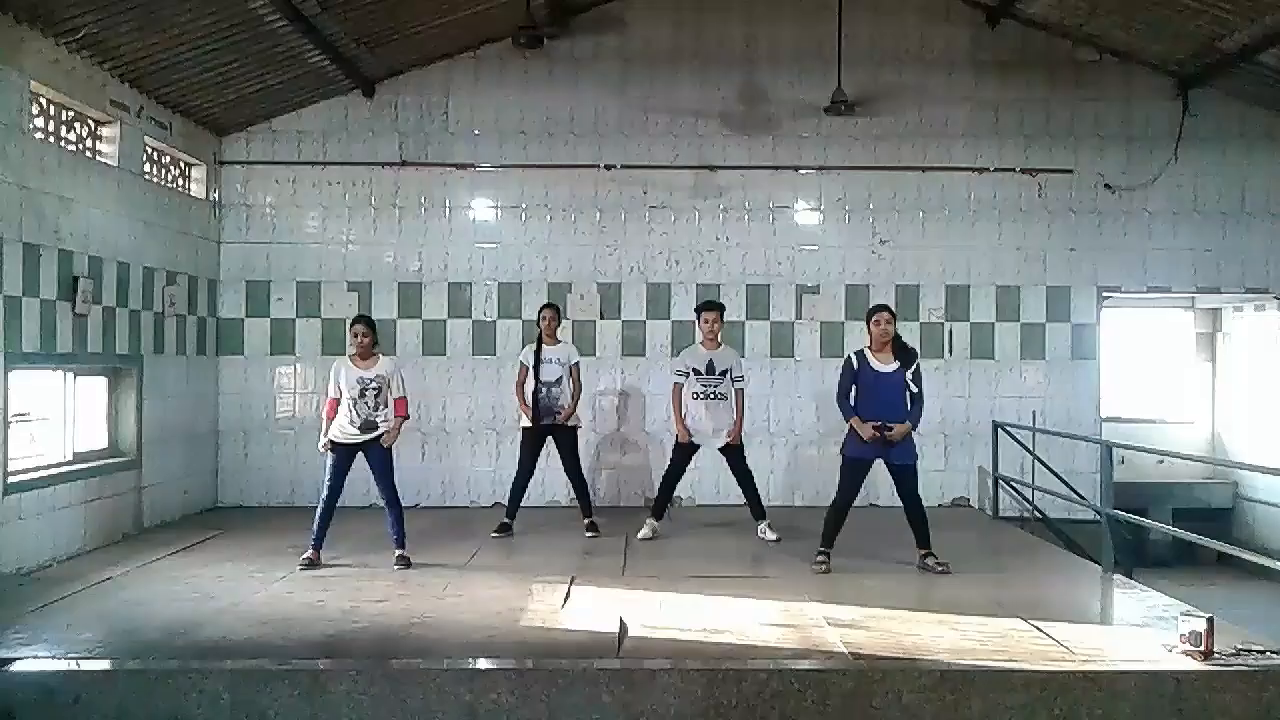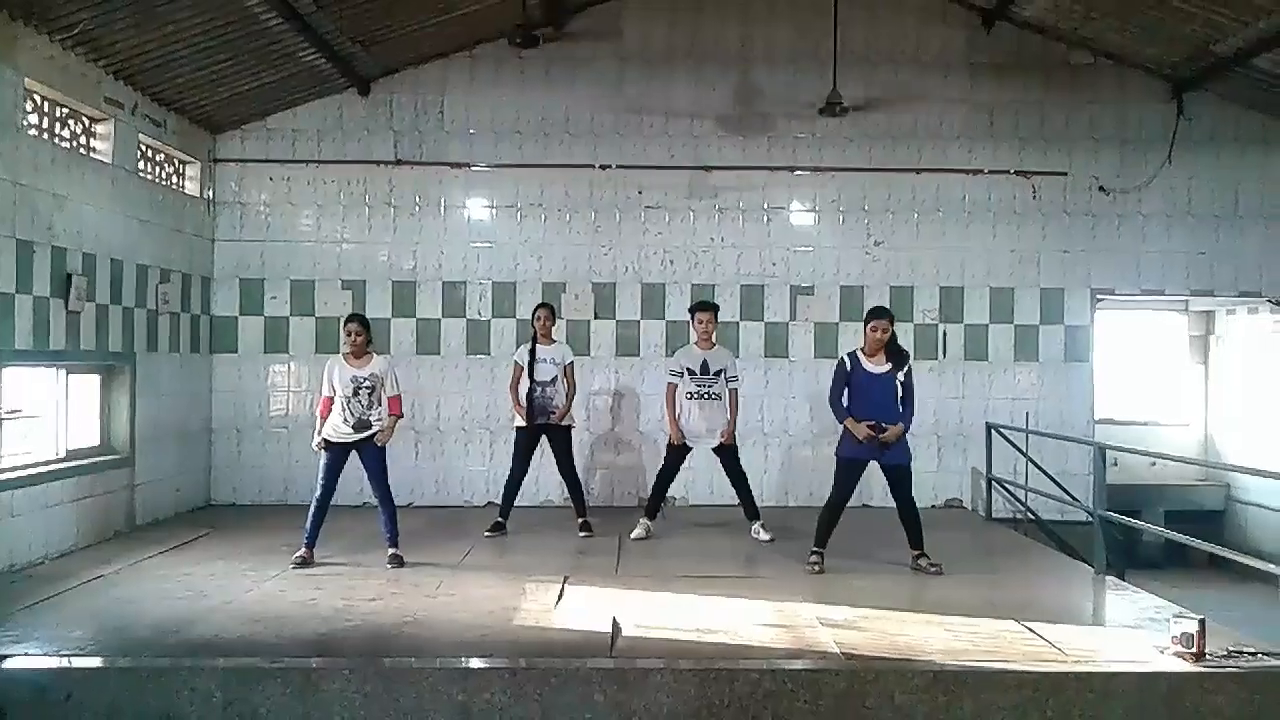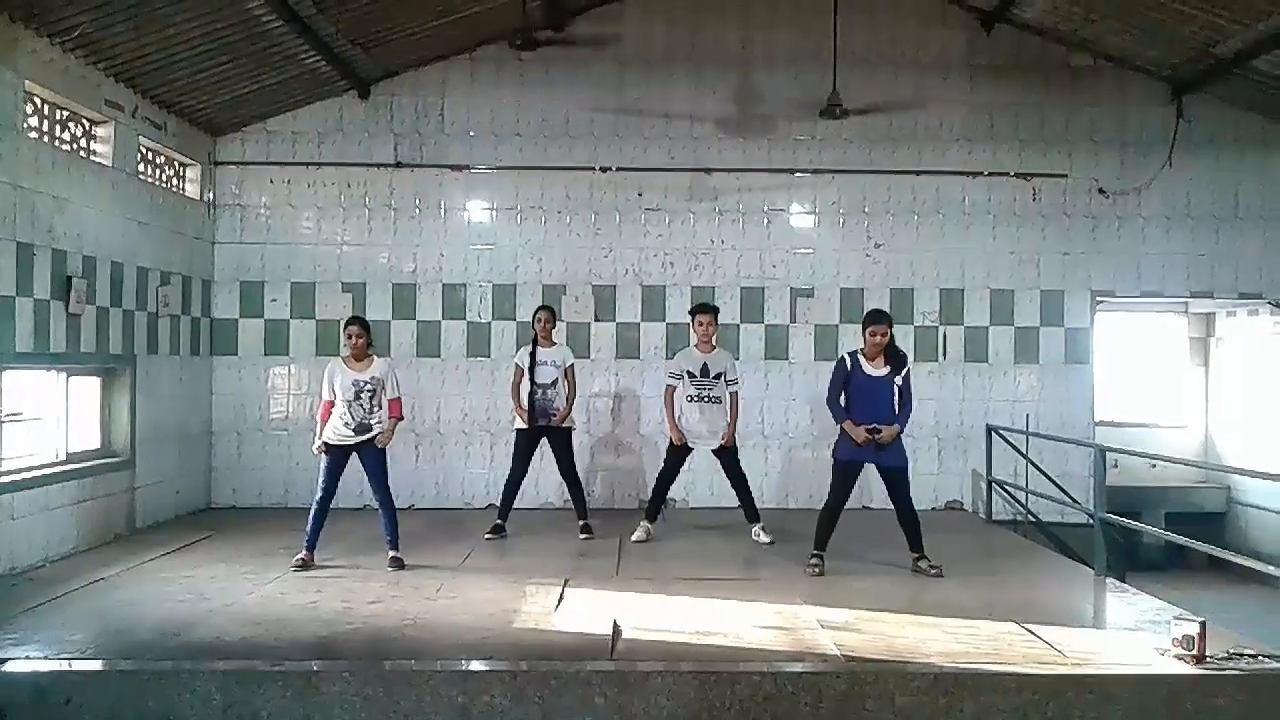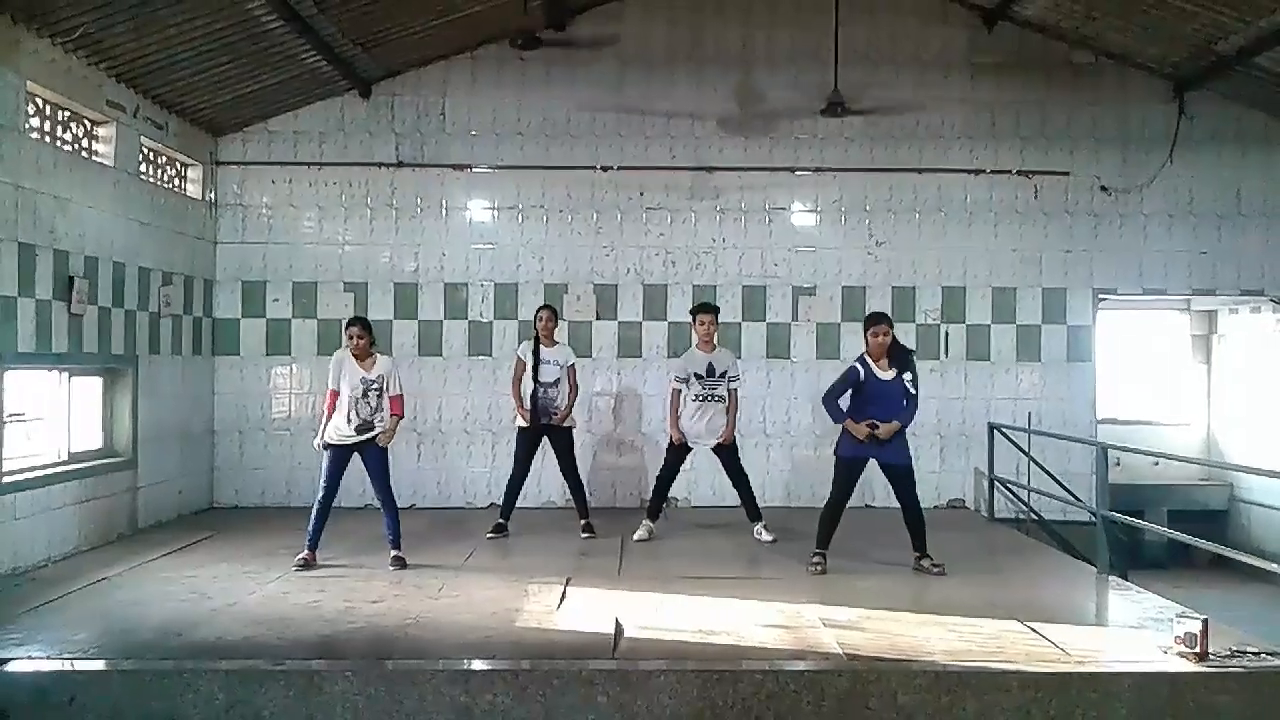
dt=0.3s
person 1, frame 1
left shoulder: (908, 359)
right shoulder: (856, 360)
left elbow: (917, 400)
right elbow: (843, 397)
left wrist: (908, 426)
right wrist: (858, 425)
left hip: (899, 439)
right hip: (862, 438)
left knee: (911, 498)
right knee: (844, 497)
left ankle: (925, 554)
right ankle: (823, 551)
person 1, frame 2
left shoulder: (900, 361)
right shoulder: (850, 361)
left elbow: (908, 402)
right elbow: (835, 399)
left wrist: (900, 427)
right wrist: (853, 425)
left hip: (893, 441)
right hip: (856, 440)
left knee: (905, 499)
right knee: (838, 497)
left ankle: (918, 555)
right ankle: (817, 552)
person 1, frame 3
left shoulder: (899, 364)
right shoulder: (850, 362)
left elbow: (906, 404)
right elbow: (832, 399)
left wrist: (895, 429)
right wrist: (850, 428)
left hip: (889, 442)
right hip: (852, 441)
left knee: (903, 502)
right knee: (836, 500)
left ankle: (918, 557)
right ankle: (817, 554)
person 1, frame 4
left shoulder: (905, 362)
right shoulder: (860, 368)
left elbow: (912, 402)
right elbow: (829, 399)
left wrist: (895, 425)
right wrist: (852, 426)
left hip: (892, 441)
right hip: (855, 440)
left knee: (910, 499)
right knee: (838, 498)
left ankle: (921, 556)
right ankle: (819, 553)
person 2, frame 1
left shoulder: (388, 365)
right shoulder: (340, 366)
left elbow: (400, 402)
right elbow: (331, 403)
left wrist: (394, 430)
right wrist: (324, 434)
left hip: (376, 438)
right hip: (342, 437)
left knee: (388, 492)
right knee: (329, 494)
left ankle: (400, 549)
right ankle: (314, 550)
person 2, frame 2
left shoulder: (382, 364)
right shoulder: (334, 364)
left elbow: (394, 401)
right elbow: (325, 402)
left wrist: (389, 428)
right wrist: (318, 433)
left hip: (370, 437)
right hip: (336, 436)
left knee: (382, 492)
right knee: (322, 492)
left ankle: (393, 548)
right ankle: (307, 548)
person 2, frame 3
left shoulder: (382, 366)
right shoulder: (334, 367)
left elbow: (394, 404)
right elbow: (326, 405)
left wrist: (389, 431)
right wrist: (318, 437)
left hip: (370, 439)
right hip: (337, 439)
left knee: (382, 494)
right knee: (323, 495)
left ankle: (394, 550)
right ankle: (307, 551)
person 2, frame 4
left shoulder: (386, 364)
right shoulder: (340, 359)
left elbow: (396, 402)
right elbow: (331, 398)
left wrist: (391, 430)
right wrist: (321, 432)
left hip: (372, 438)
right hip: (338, 438)
left knee: (384, 493)
right knee: (325, 494)
left ankle: (396, 550)
right ankle: (309, 551)
person 3, frame 1
left shoulder: (732, 356)
right shoulder: (687, 355)
left elbow: (739, 392)
right elbow: (677, 391)
left wrist: (738, 426)
right wrist: (679, 425)
left hip: (725, 430)
right hip: (692, 429)
left knee: (743, 475)
right knee: (673, 473)
left ankle: (762, 523)
right ankle: (653, 521)
person 3, frame 2
left shoulder: (726, 356)
right shoulder: (682, 355)
left elbow: (733, 392)
right elbow: (671, 391)
left wrist: (731, 427)
right wrist: (673, 425)
left hip: (719, 430)
right hip: (685, 429)
left knee: (737, 475)
right knee: (666, 473)
left ankle: (756, 523)
right ankle: (646, 520)
person 3, frame 3
left shoulder: (726, 359)
right shoulder: (682, 358)
left elbow: (733, 395)
right elbow: (669, 393)
left wrist: (732, 429)
right wrist: (672, 427)
left hip: (719, 432)
right hip: (686, 431)
left knee: (737, 478)
right knee: (666, 475)
left ankle: (756, 526)
right ankle: (647, 523)
person 3, frame 4
left shoulder: (728, 358)
right shoulder: (686, 359)
left elbow: (733, 394)
right elbow: (676, 393)
left wrist: (731, 426)
right wrist: (673, 427)
left hip: (719, 430)
right hip: (686, 429)
left knee: (738, 476)
right knee: (666, 474)
left ankle: (758, 524)
right ankle: (649, 522)
person 4, frame 1
left shoulder: (569, 350)
right shoulder: (529, 351)
left elbow: (577, 384)
right elbow: (520, 383)
left wrist: (572, 408)
right wrist: (523, 407)
left hip: (563, 420)
right hip: (534, 420)
left knee: (574, 470)
right knee: (524, 471)
left ankle: (588, 519)
right ankle: (508, 520)
person 4, frame 2
left shoulder: (563, 350)
right shoulder: (524, 350)
left elbow: (571, 384)
right elbow: (514, 383)
left wrist: (566, 408)
right wrist: (517, 406)
left hip: (557, 419)
right hip: (528, 419)
left knee: (568, 470)
right knee: (517, 471)
left ankle: (582, 519)
right ankle: (501, 520)
person 4, frame 3
left shoulder: (564, 352)
right shoulder: (525, 352)
left elbow: (572, 386)
right elbow: (515, 385)
left wrist: (567, 410)
right wrist: (518, 409)
left hip: (558, 421)
right hip: (529, 421)
left knee: (569, 472)
right knee: (517, 472)
left ankle: (583, 521)
right ankle: (500, 522)
person 4, frame 4
left shoulder: (565, 351)
right shoulder: (526, 347)
left elbow: (573, 385)
right elbow: (516, 380)
left wrist: (567, 410)
right wrist: (520, 407)
left hip: (559, 420)
right hip: (530, 420)
left knee: (570, 471)
right knee: (519, 471)
left ankle: (585, 520)
right ankle: (503, 521)
